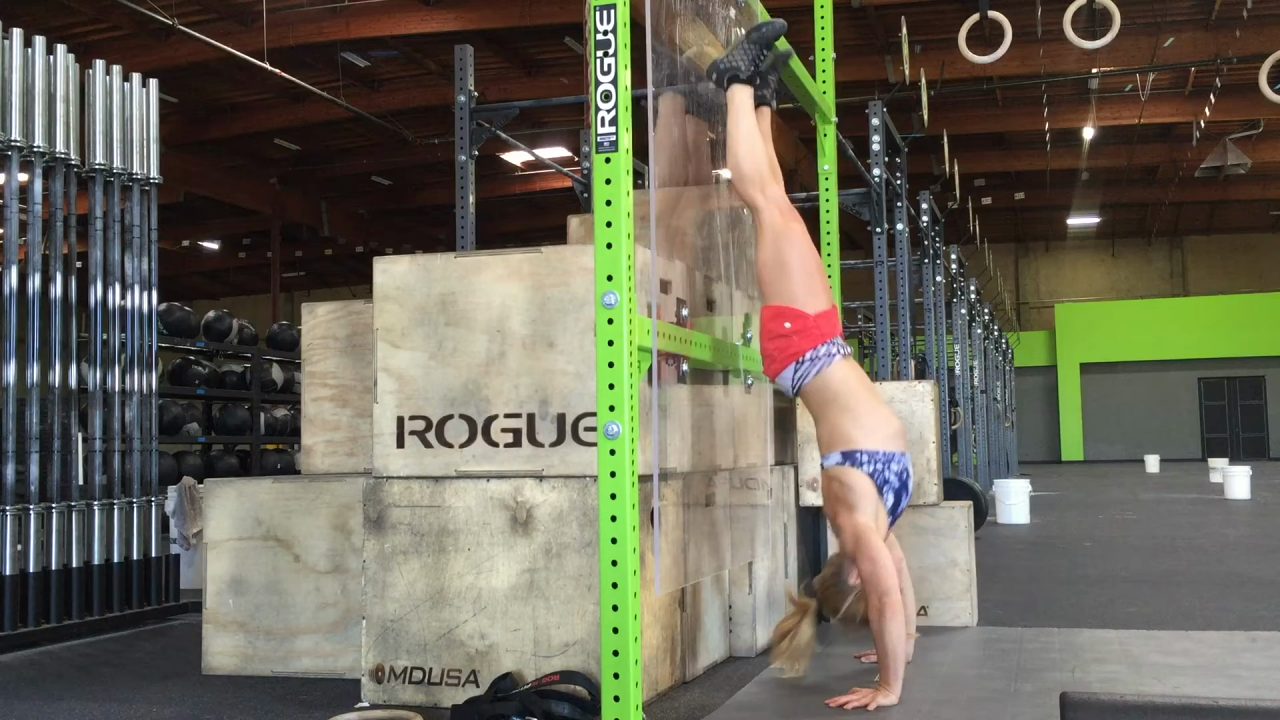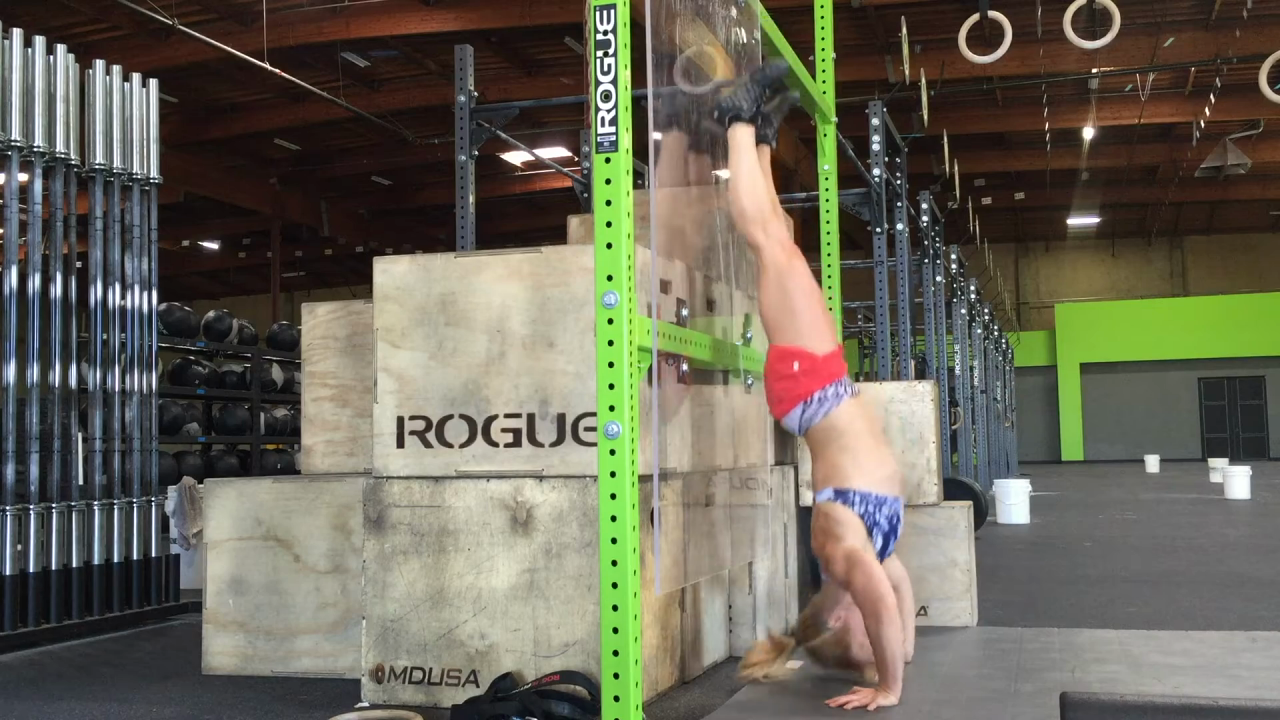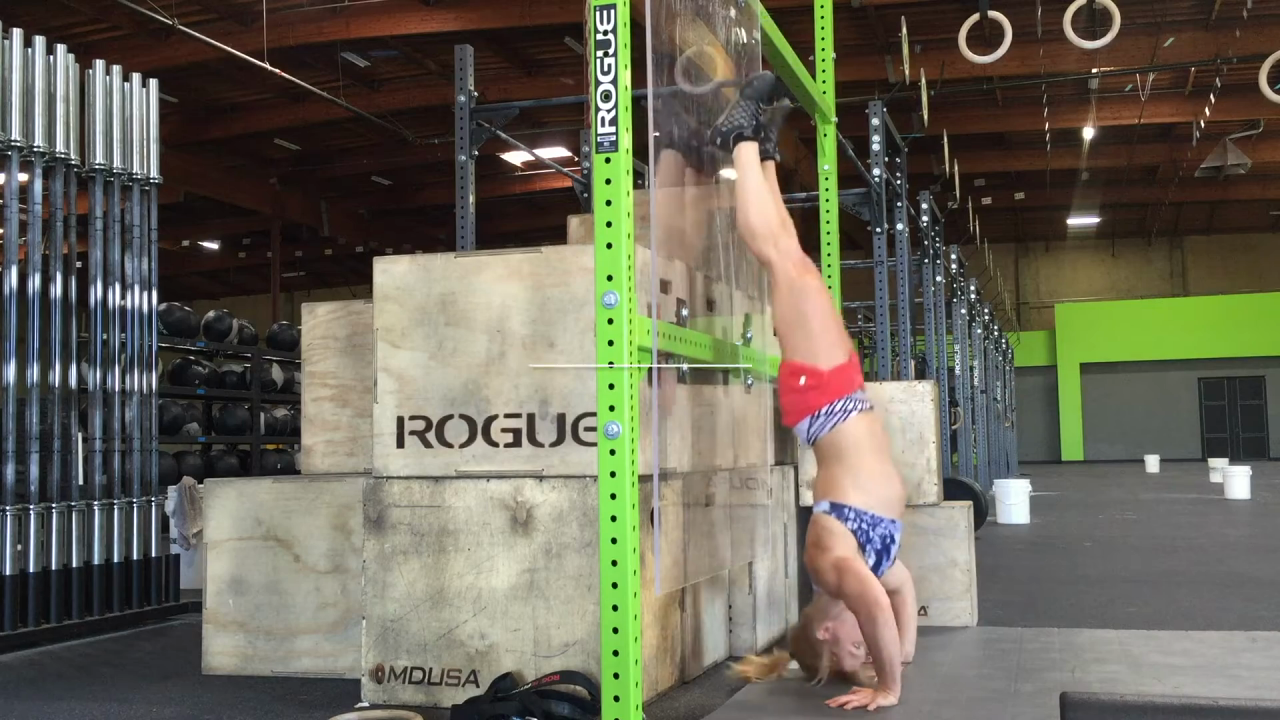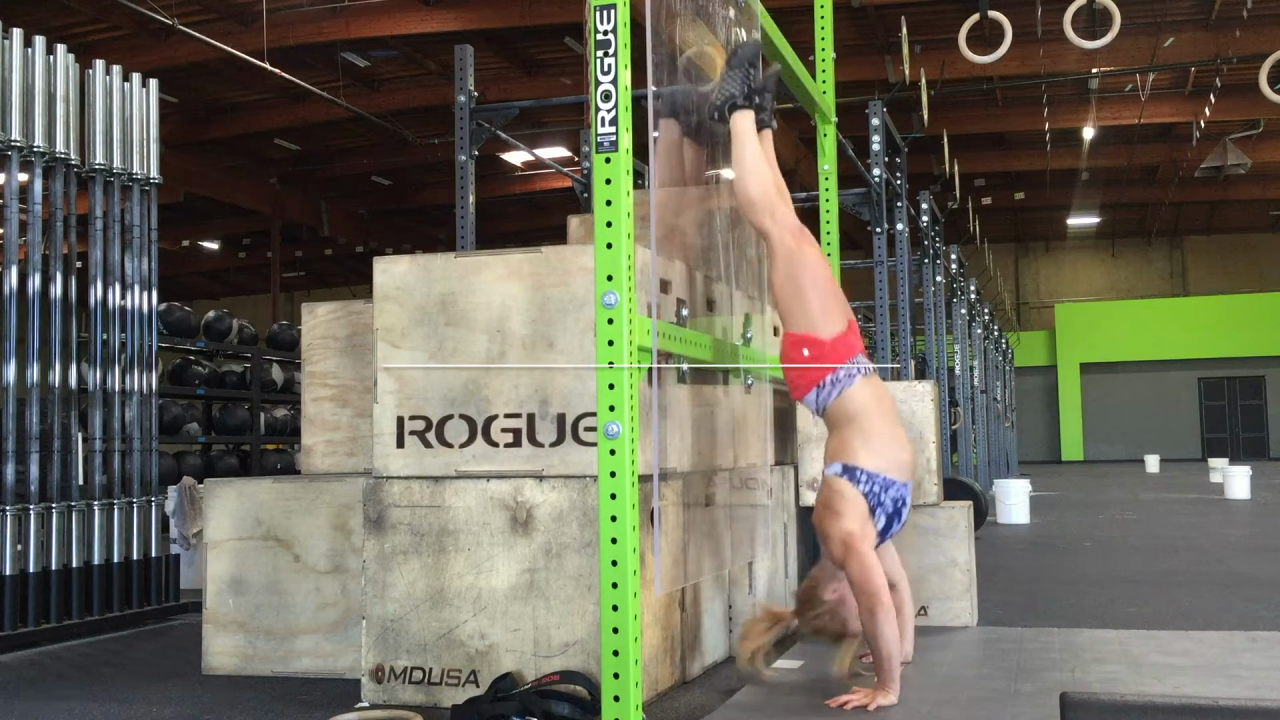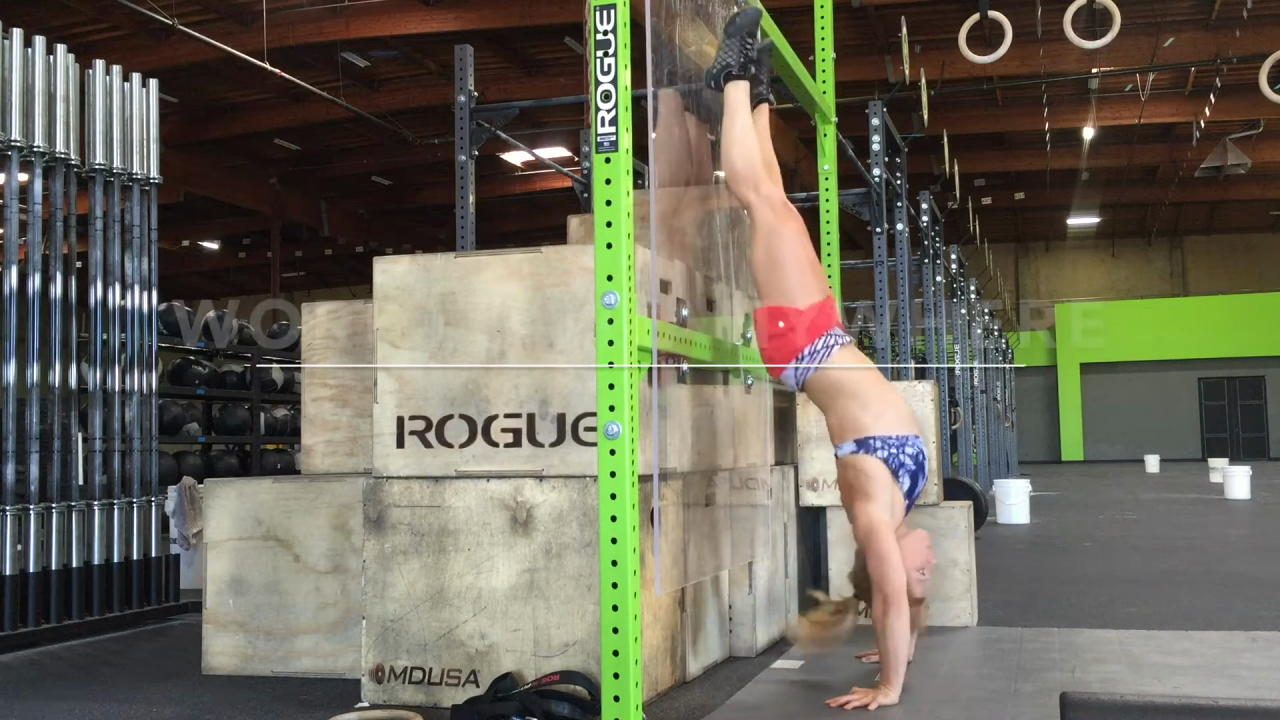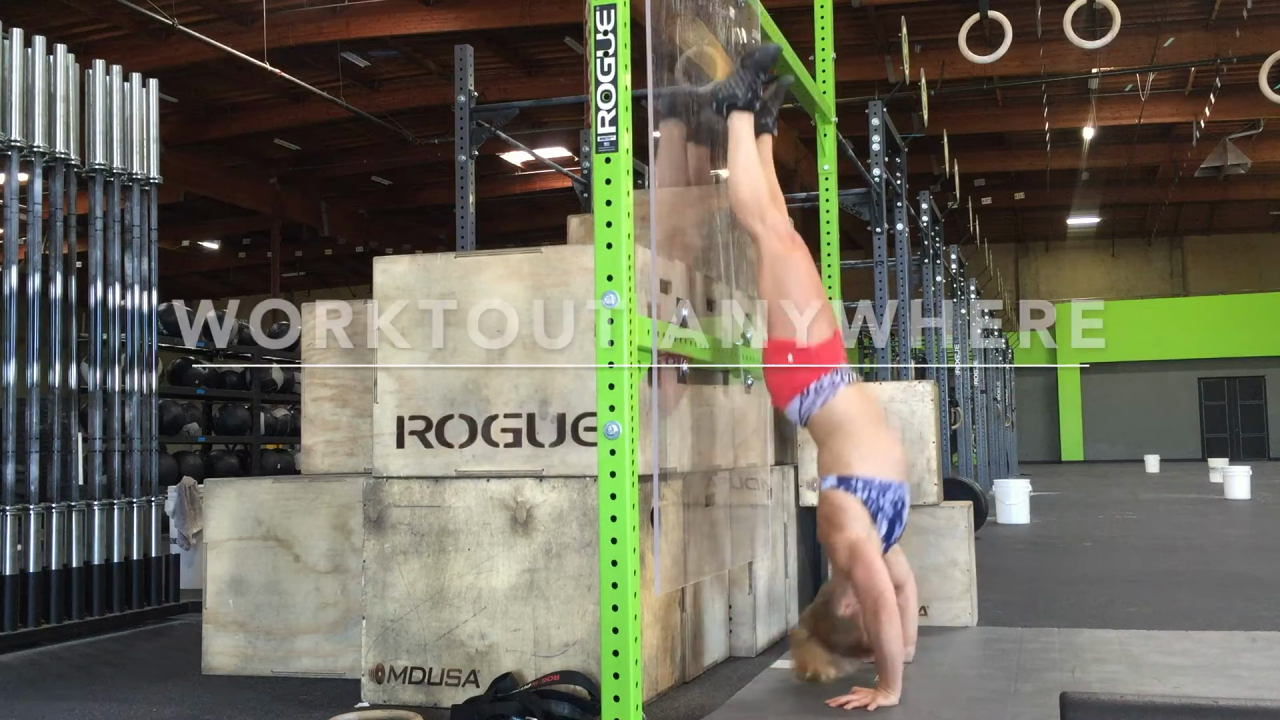
dt=0.2s
person 1, frame 1
left shoulder: (863, 512)
right shoulder: (857, 512)
left wrist: (896, 663)
right wrist: (889, 686)
left hip: (813, 347)
right hip: (805, 347)
left knee: (772, 204)
right knee: (768, 202)
left ankle: (755, 91)
right ankle: (741, 79)
person 1, frame 2
right shoulder: (842, 544)
left wrist: (893, 671)
right wrist: (889, 686)
left hip: (817, 381)
right hip: (810, 380)
left knee: (774, 242)
right knee: (769, 239)
left ankle: (756, 131)
right ankle: (744, 119)
person 1, frame 3
right shoulder: (834, 556)
left wrist: (897, 664)
left hip: (833, 392)
right hip: (825, 394)
left knee: (785, 256)
right knee: (782, 256)
left ankle: (759, 143)
right ankle: (747, 137)
person 1, frame 4
left shoulder: (858, 519)
right shoulder: (846, 519)
left wrist: (897, 660)
right wrist: (887, 688)
left hip: (836, 363)
right hip: (827, 361)
left knee: (781, 224)
right knee: (777, 224)
left ankle: (755, 112)
right ankle: (742, 107)
person 1, frame 5
left shoulder: (881, 496)
right shoulder: (873, 499)
right wrist: (890, 687)
left hip: (812, 342)
right hip: (802, 343)
left knee: (772, 206)
right knee: (764, 202)
left ankle: (751, 87)
right ankle: (736, 76)
person 1, frame 6
right shoulder: (850, 530)
left wrist: (899, 658)
right wrist: (890, 686)
left hip: (816, 371)
right hip: (808, 371)
left knee: (777, 232)
right knee: (773, 230)
left ankle: (758, 119)
right ankle: (743, 107)
